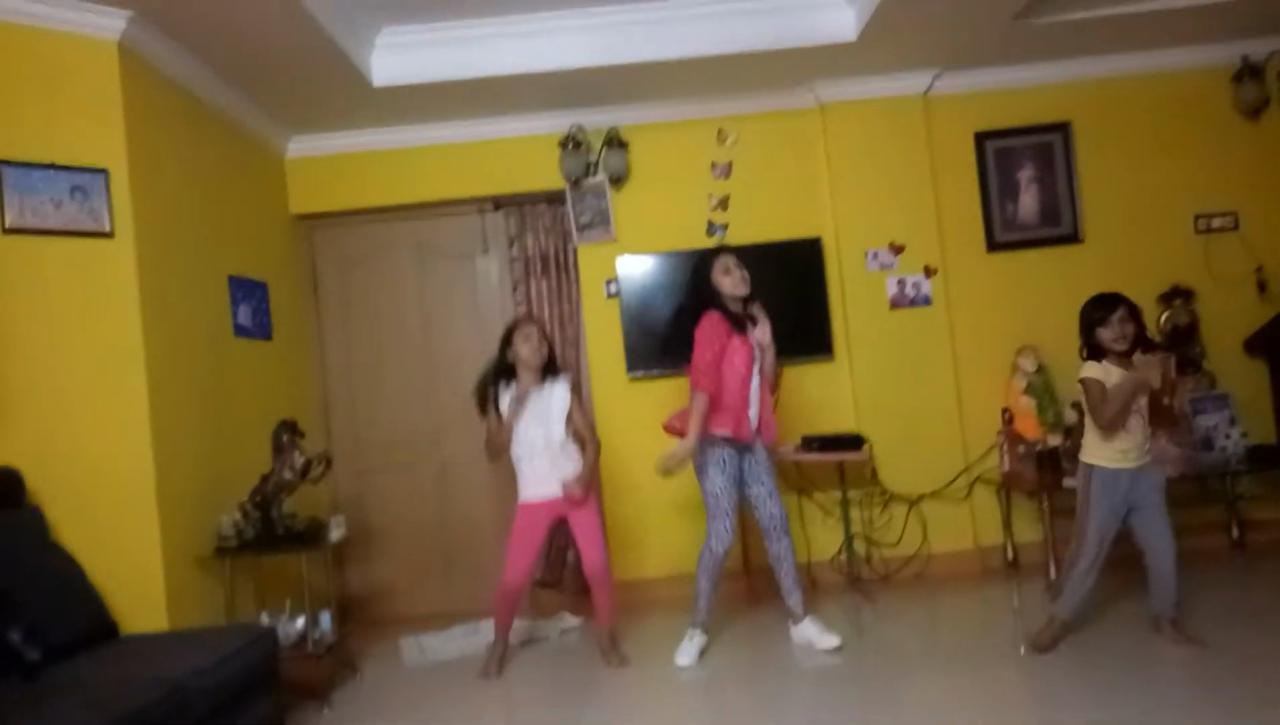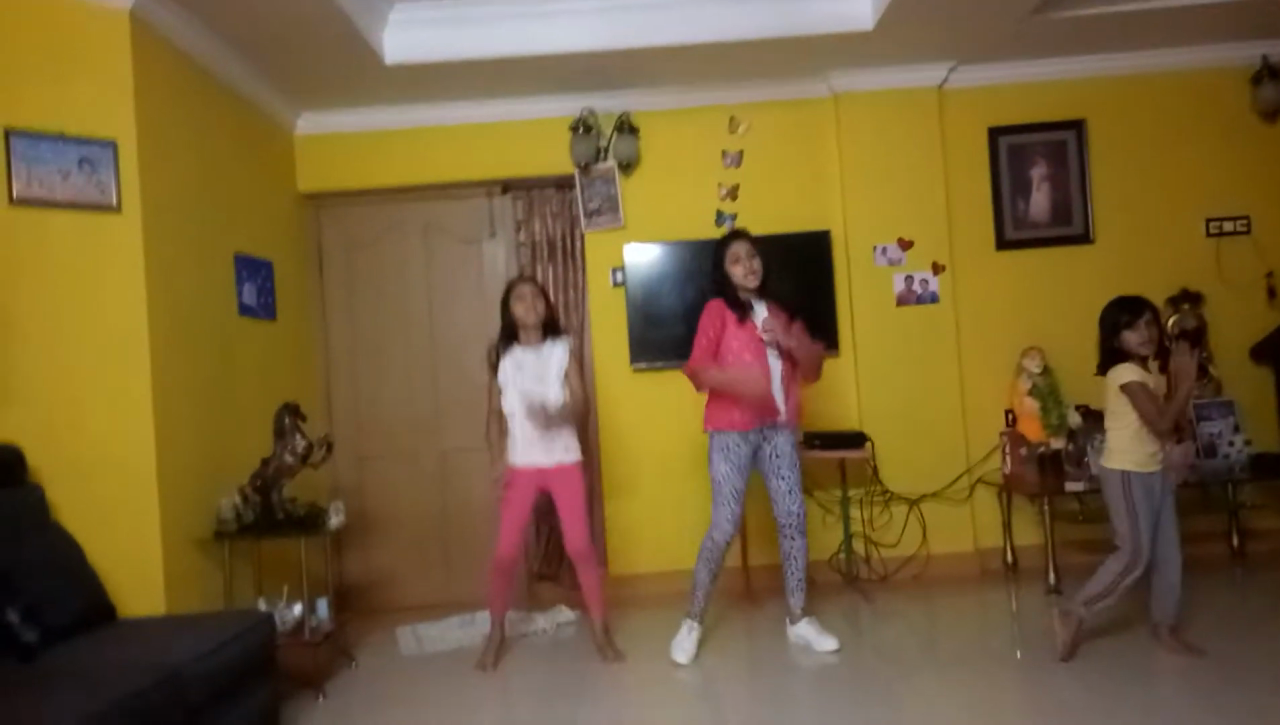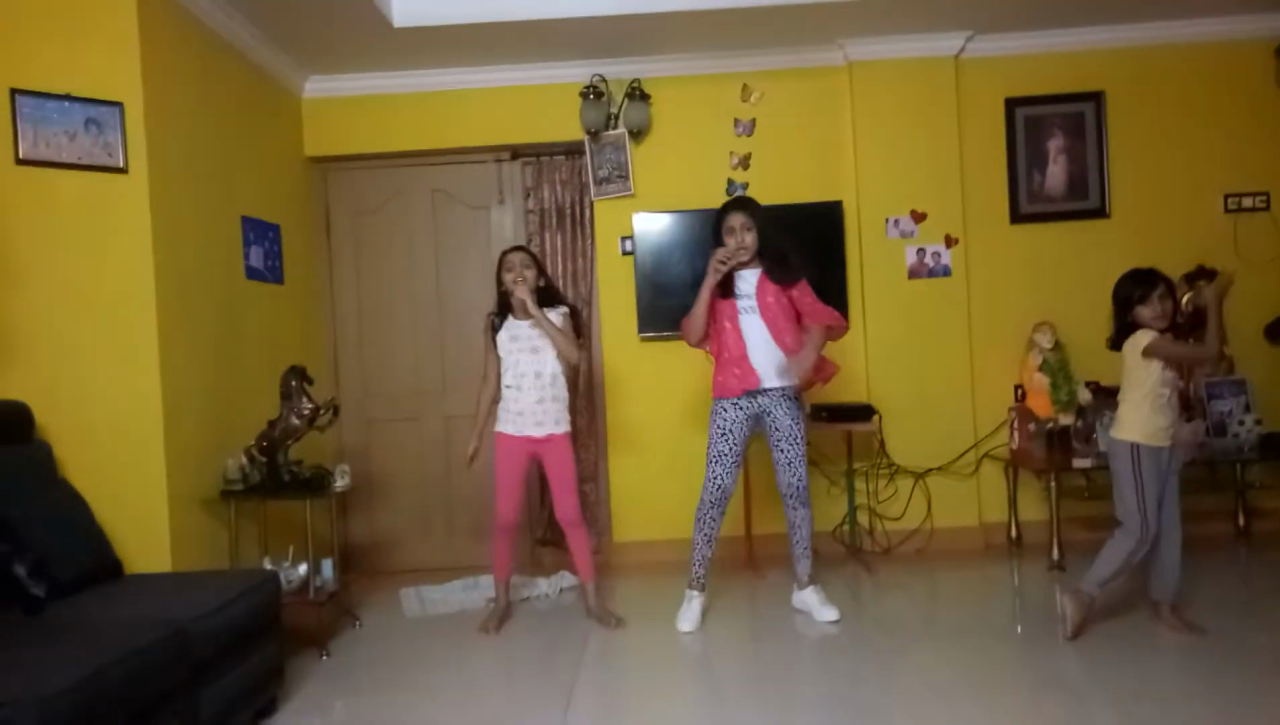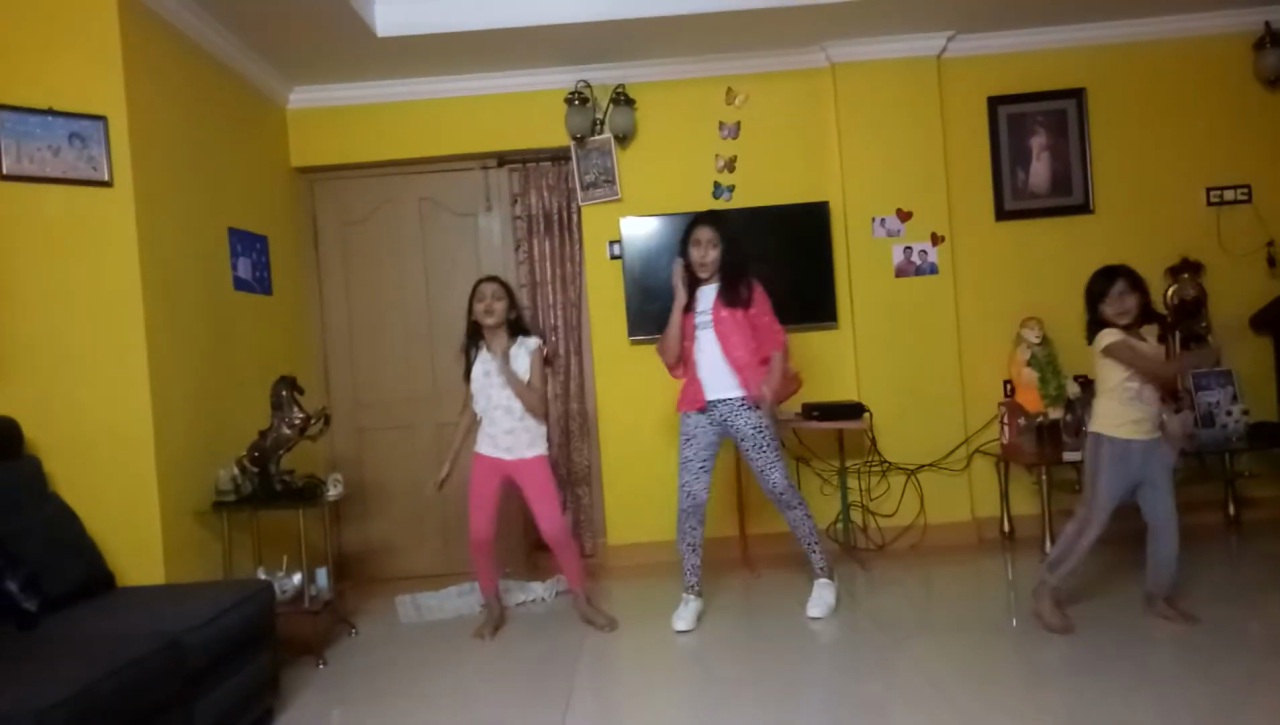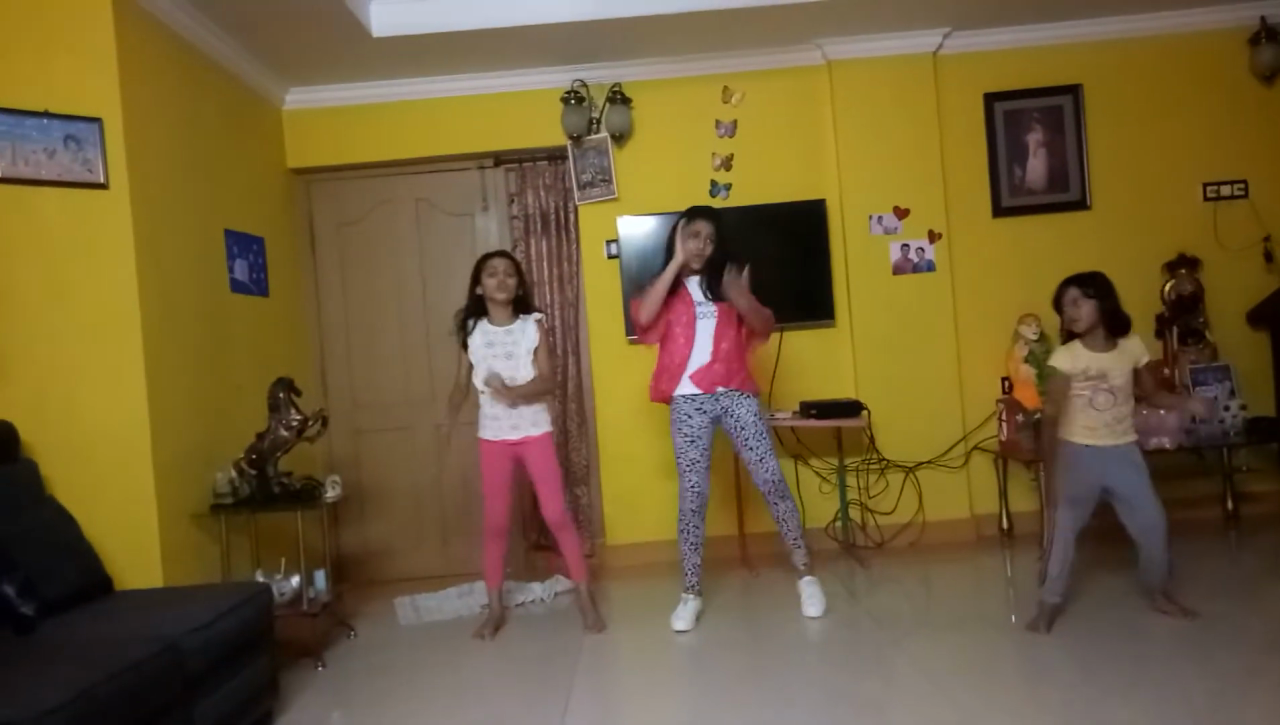
dt=0.2s
person 1, frame 1
left shoulder: (752, 326)
right shoulder: (712, 321)
left elbow: (767, 387)
right elbow: (703, 381)
left wrist: (767, 344)
right wrist: (690, 440)
left hip: (750, 441)
right hip: (717, 441)
left knee: (776, 523)
right knee: (721, 535)
left ankle: (800, 620)
right ankle: (697, 629)
person 1, frame 2
left shoulder: (778, 313)
right shoulder: (718, 310)
left elbow: (812, 368)
right elbow: (700, 369)
left wrist: (791, 342)
right wrist: (739, 378)
left hip: (778, 428)
right hip: (734, 430)
left knee: (793, 519)
right knee: (724, 526)
left ankle: (798, 619)
right ankle: (693, 620)
person 1, frame 3
left shoulder: (784, 276)
right shoulder: (718, 280)
left elbow: (829, 323)
right elbow: (692, 336)
left wrist: (809, 350)
right wrist: (710, 282)
left hip: (783, 393)
right hip: (733, 397)
left knee: (795, 488)
right knee: (716, 489)
left ankle: (804, 586)
right ankle: (695, 591)
person 1, frame 4
left shoulder: (746, 291)
right shoulder: (687, 301)
left elbow: (774, 344)
right elbow: (672, 360)
left wrist: (771, 388)
right wrist: (679, 300)
left hip: (746, 404)
right hip: (699, 410)
left knee: (780, 489)
right knee: (690, 500)
left ankle: (823, 575)
right ankle: (691, 595)
person 1, frame 5
left shoulder: (726, 284)
right shoulder: (669, 289)
left elbow: (762, 326)
right elbow: (642, 317)
left wrist: (745, 301)
right wrist: (675, 263)
left hip: (736, 395)
right hip: (688, 401)
left knee: (772, 481)
right knee: (692, 497)
left ankle: (806, 573)
right ankle: (690, 594)
person 2, frame 1
left shoulder: (563, 389)
right shoulder: (500, 395)
left elbow: (590, 440)
right elbow: (494, 451)
left wrist: (584, 477)
right wrist: (513, 414)
left hip: (575, 491)
right hip: (534, 498)
left knee: (597, 566)
right knee: (514, 579)
left ankle: (607, 638)
right ankle: (500, 643)
person 2, frame 2
left shoulder: (562, 350)
right shoulder: (501, 357)
left elbow: (580, 404)
right elbow: (494, 415)
left wrist: (555, 413)
right wrist: (498, 459)
left hip: (565, 462)
right hip: (521, 466)
left knee: (579, 547)
right knee: (506, 552)
left ankle: (600, 630)
right ankle: (496, 634)
person 2, frame 3
left shoulder: (557, 316)
right shoulder: (496, 326)
left elbow: (574, 356)
right elbow: (490, 384)
left wrist: (537, 314)
right wrist: (475, 434)
left hip: (555, 431)
right hip: (510, 433)
left knee: (569, 514)
right knee: (506, 518)
left ankle: (592, 598)
right ankle: (501, 600)
person 2, frame 4
left shoulder: (529, 348)
right shoulder: (473, 354)
left elbow: (539, 409)
right elbow: (470, 411)
left wrist: (507, 370)
right wrist: (449, 460)
left hip: (530, 454)
right hip: (487, 456)
left knee: (555, 530)
right knee: (479, 536)
left ankle: (582, 601)
right ankle: (493, 609)
person 2, frame 5
left shoulder: (533, 324)
right shoulder: (471, 331)
left elbow: (547, 381)
right elbow: (462, 385)
left wrist: (514, 393)
right wrist: (452, 408)
left hip: (536, 433)
right hip: (492, 438)
left knee: (557, 514)
right knee: (494, 523)
left ankle: (585, 598)
right ankle: (495, 607)
person 3, frame 1
left shoulder: (1145, 368)
right shoulder: (1093, 372)
left elbow: (1160, 409)
right elbow: (1106, 421)
right wrist: (1134, 381)
left hip: (1143, 472)
right hip: (1102, 473)
left knee: (1163, 549)
right knee: (1089, 549)
left ankle: (1166, 619)
right ankle: (1060, 618)
person 3, frame 2
left shoulder: (1149, 374)
right shoulder: (1126, 375)
left elbow: (1170, 423)
right elbow: (1161, 425)
right wrist: (1184, 383)
left hip: (1157, 475)
right hip: (1126, 476)
left knee: (1168, 555)
right knee: (1135, 555)
left ankle: (1165, 626)
right ankle: (1075, 613)
person 3, frame 3
left shoulder: (1158, 344)
right shoulder: (1143, 340)
right elbow: (1209, 352)
right wrist: (1213, 302)
left hip: (1162, 449)
right hip: (1136, 448)
left knee: (1170, 531)
right knee: (1140, 530)
left ankle: (1165, 604)
right ankle: (1083, 593)
person 3, frame 4
left shoulder: (1148, 337)
right shoulder: (1109, 340)
right elbow: (1163, 372)
left wrist: (1162, 419)
right wrist: (1203, 356)
left hip: (1150, 445)
right hip: (1111, 444)
left knee: (1165, 522)
right knee: (1091, 519)
left ankle: (1159, 596)
right ankle: (1048, 590)
person 3, frame 5
left shoulder: (1132, 348)
right shoulder: (1064, 356)
left elbow: (1151, 393)
right elbow: (1053, 415)
left wrist: (1184, 402)
right wrist: (1052, 468)
left hip: (1123, 451)
right hip: (1078, 452)
left knee: (1151, 525)
right knee: (1064, 530)
left ankle: (1158, 592)
right ankle: (1050, 602)
